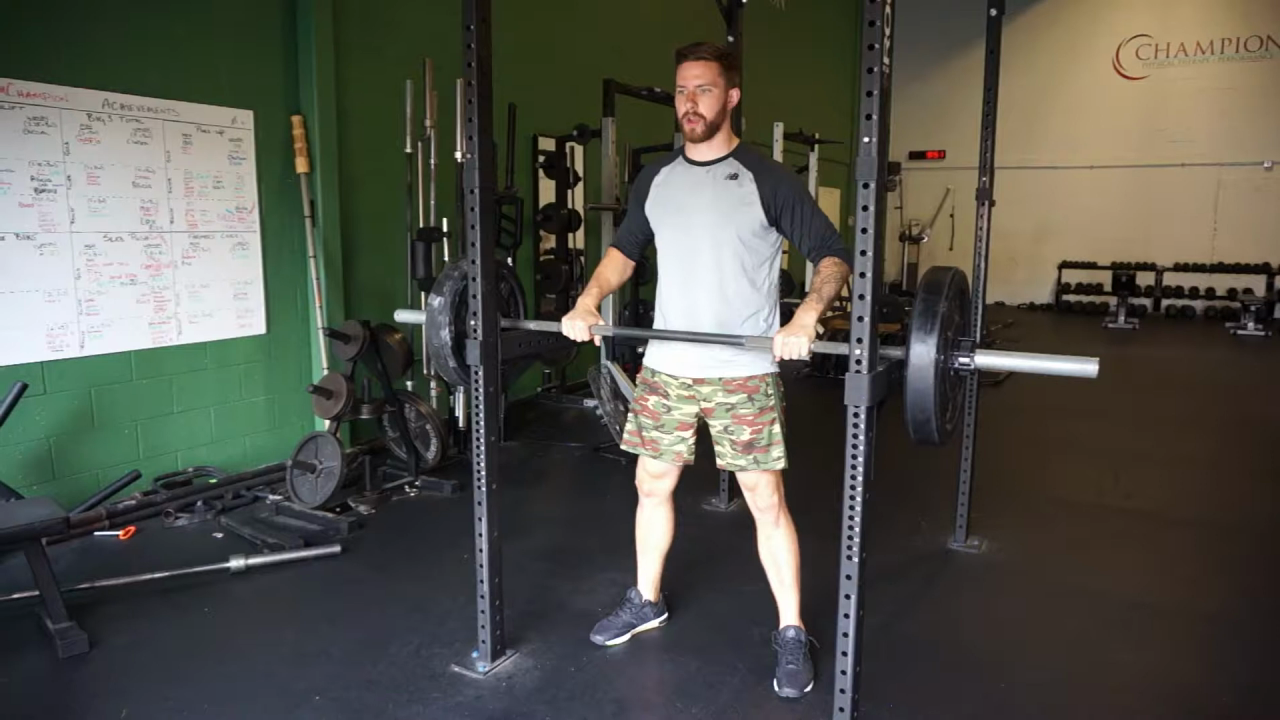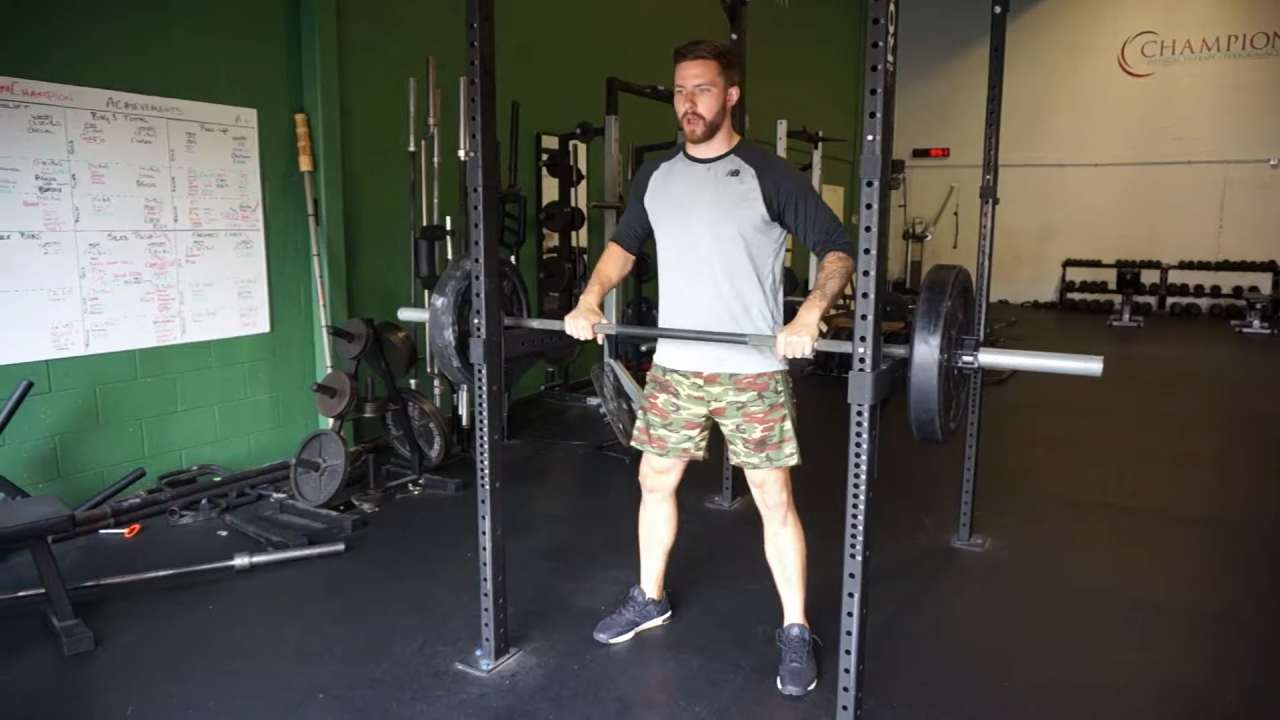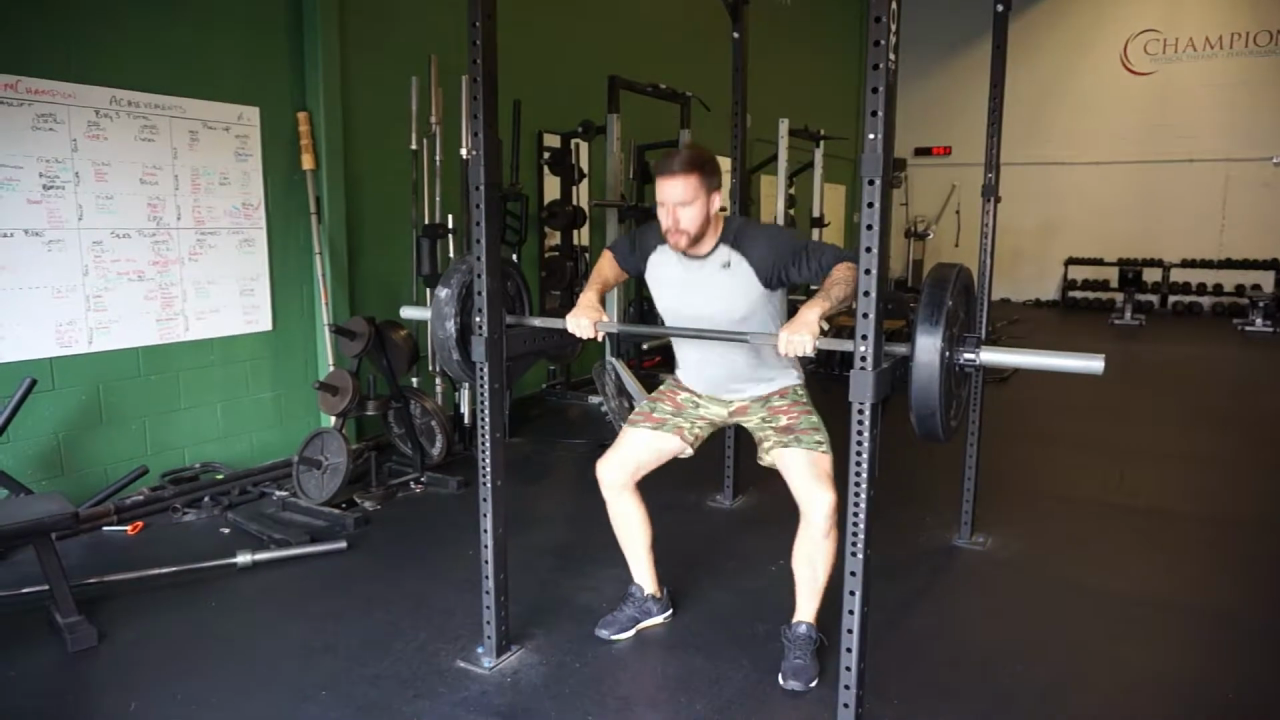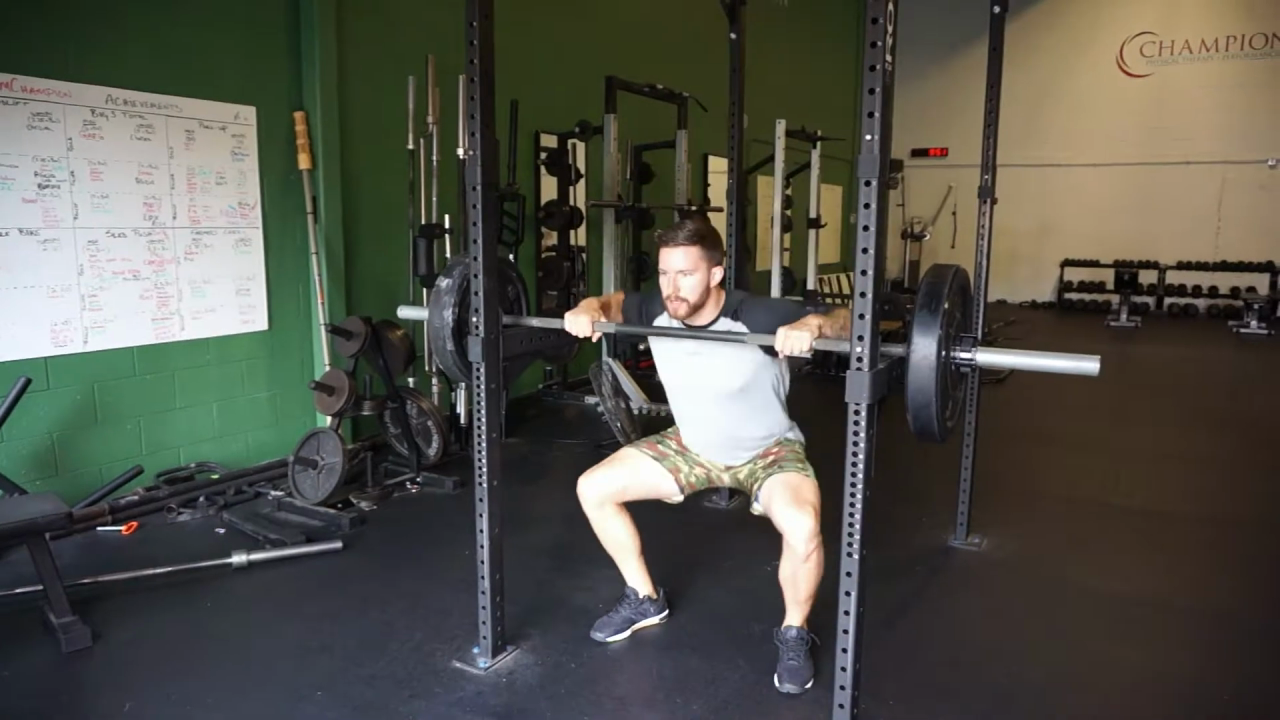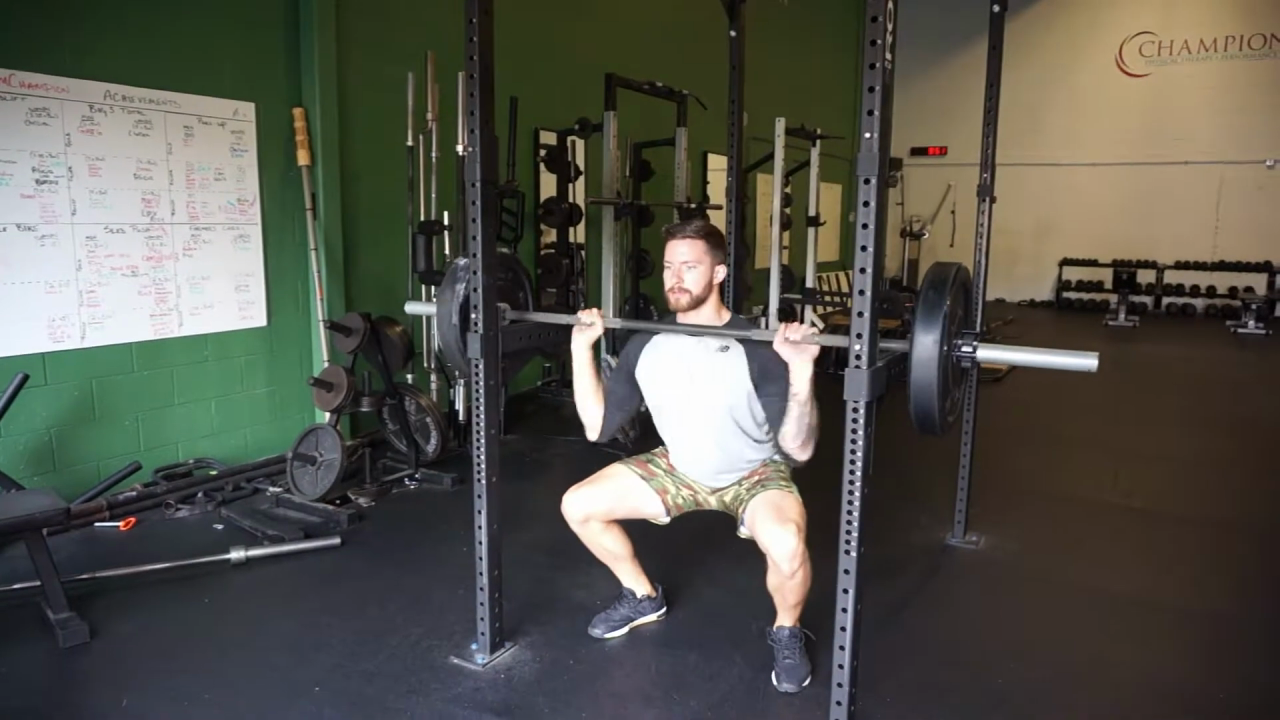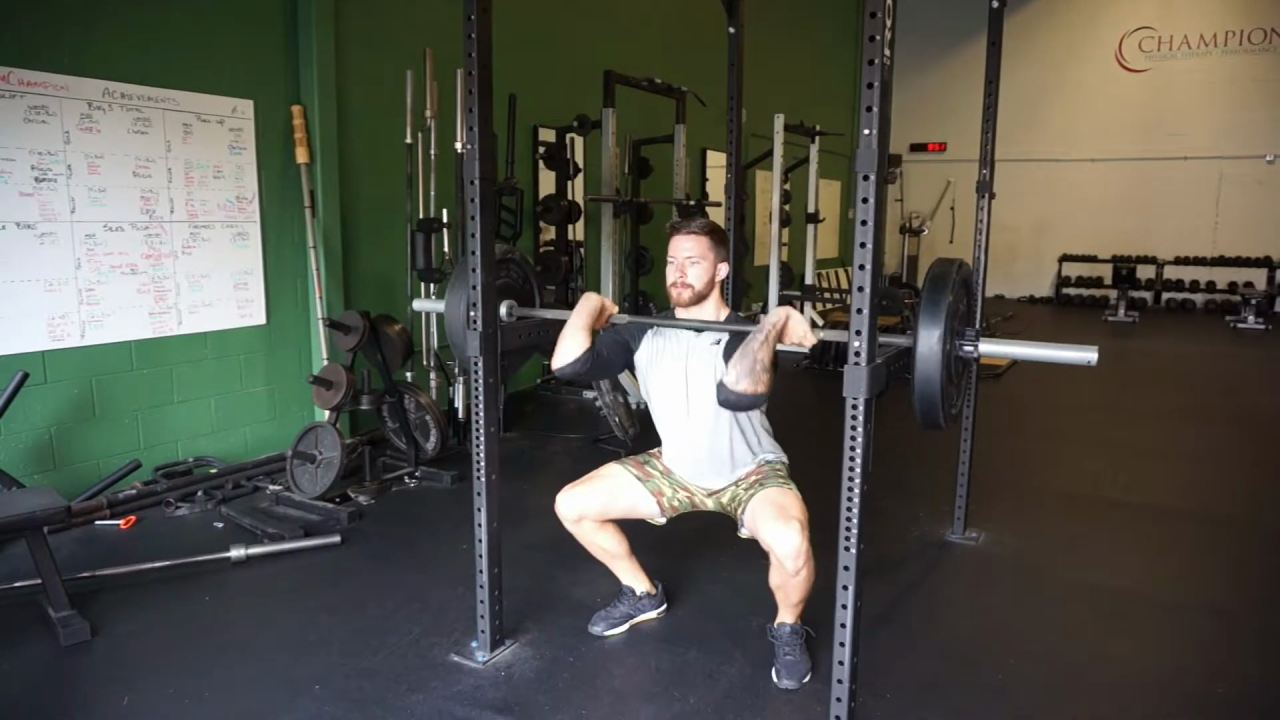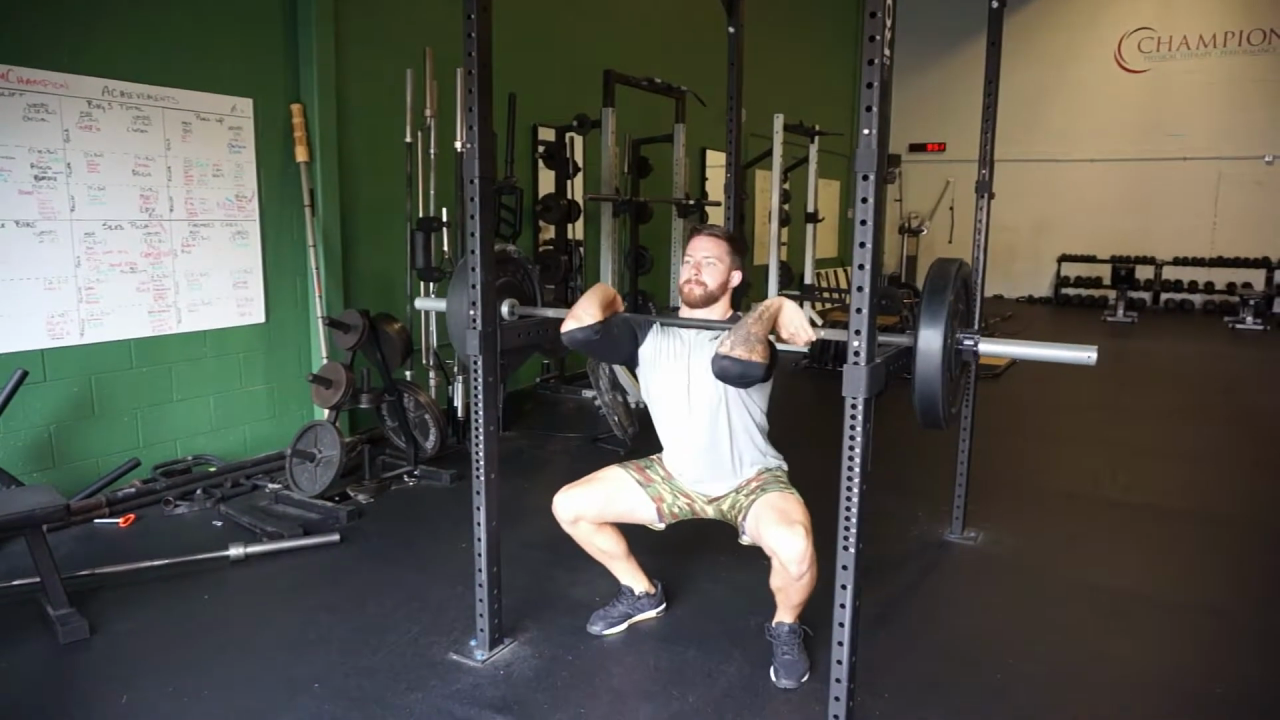
dt=0.4s
person 1, frame 1
left shoulder: (766, 179)
right shoulder: (656, 177)
left elbow: (832, 253)
right elbow: (626, 248)
left wrist: (805, 318)
right wrist: (588, 301)
left hip: (743, 371)
right hip: (666, 365)
left knee: (765, 501)
right knee: (652, 486)
left ankle: (791, 635)
right ankle: (647, 600)
person 1, frame 2
left shoulder: (767, 174)
right shoulder: (655, 174)
left elbow: (837, 248)
right elbow: (624, 243)
left wrist: (810, 314)
right wrist: (590, 300)
left hip: (753, 368)
right hip: (675, 363)
left knee: (774, 499)
right knee: (655, 483)
left ankle: (796, 632)
right ankle: (650, 599)
person 1, frame 3
left shoulder: (761, 246)
right shoulder: (651, 245)
left elbow: (846, 265)
right elbow: (614, 256)
left wrist: (812, 311)
right wrist: (589, 298)
left hip: (771, 388)
right hip: (693, 386)
left knee: (820, 503)
right knee: (612, 471)
left ankle: (802, 632)
right ankle: (648, 596)
person 1, frame 4
left shoulder: (758, 318)
right shoulder: (657, 311)
left elbow: (845, 320)
right elbow: (621, 303)
left wrist: (811, 325)
right wrist: (592, 307)
left hip: (768, 450)
right hip: (692, 444)
left knee: (802, 527)
right knee: (593, 489)
left ankle: (793, 635)
right ankle: (645, 599)
person 1, frame 5
left shoulder: (755, 350)
right shoulder: (645, 345)
left elbow: (799, 449)
right elbow: (598, 428)
left wrist: (801, 365)
right wrist: (582, 345)
left hip: (753, 473)
right hip: (679, 468)
left knee: (785, 544)
right knee: (578, 506)
left ankle: (786, 633)
right ankle: (643, 597)
person 1, frame 6
left shoulder: (743, 339)
right shoulder: (643, 335)
left elbow: (737, 393)
right elbow: (567, 364)
left wrist: (776, 322)
right wrist: (589, 306)
left hip: (750, 472)
right hip: (676, 468)
left knee: (789, 542)
right knee: (572, 505)
left ankle: (788, 630)
right ankle: (643, 594)
person 1, frame 7
left shoulder: (748, 339)
right shoulder: (649, 334)
left elbow: (731, 363)
right elbow: (577, 332)
left wrist: (773, 308)
right wrist: (605, 292)
left hip: (750, 480)
right hip: (675, 476)
left knee: (794, 548)
right knee: (569, 507)
left ankle: (785, 629)
right ankle: (642, 594)
